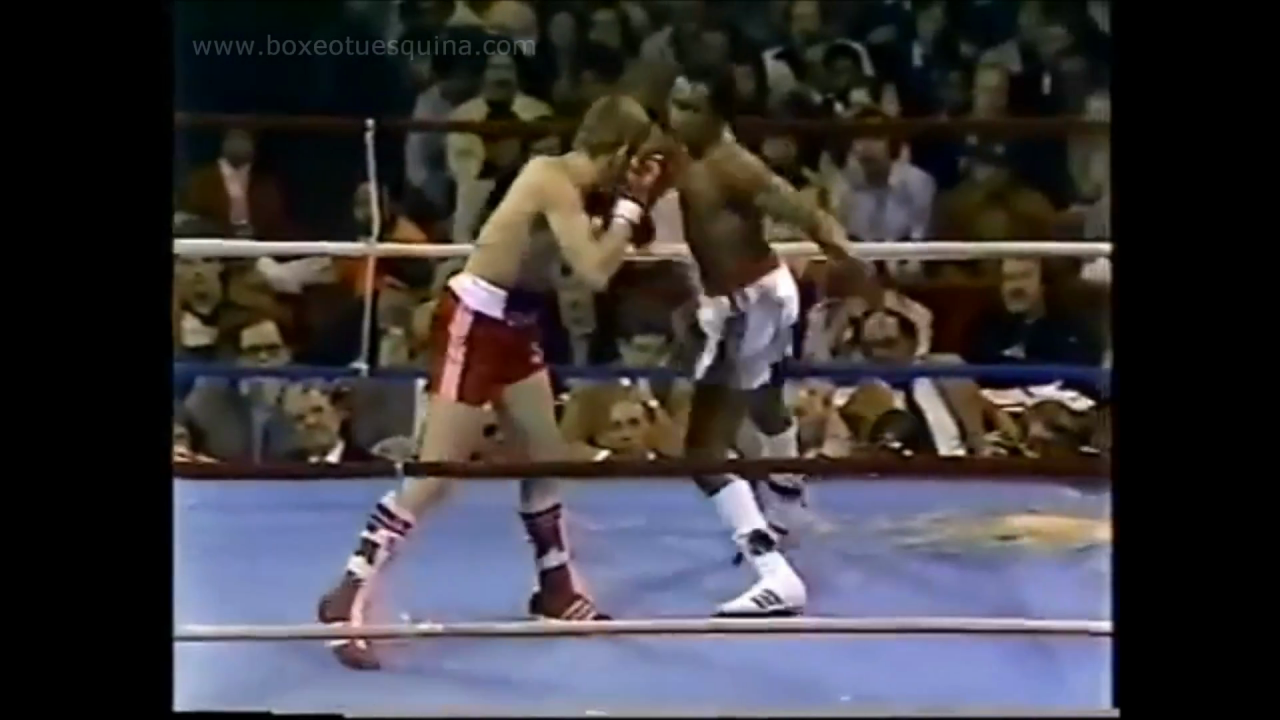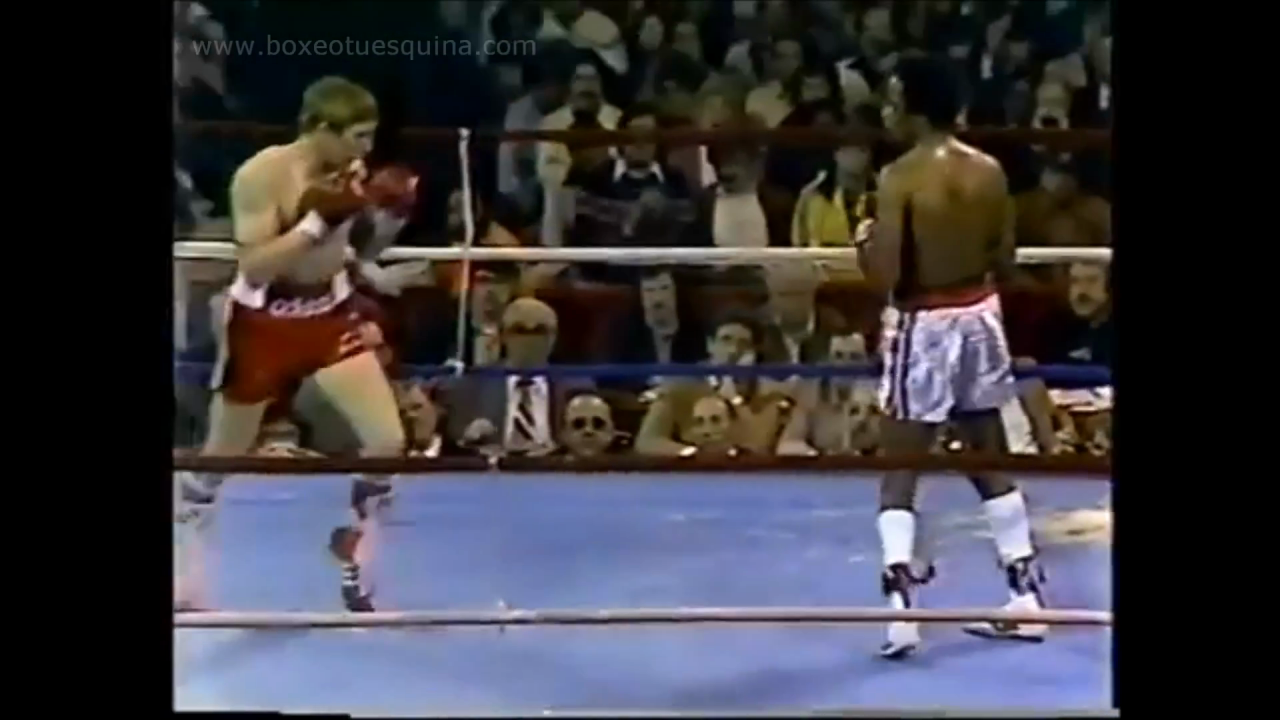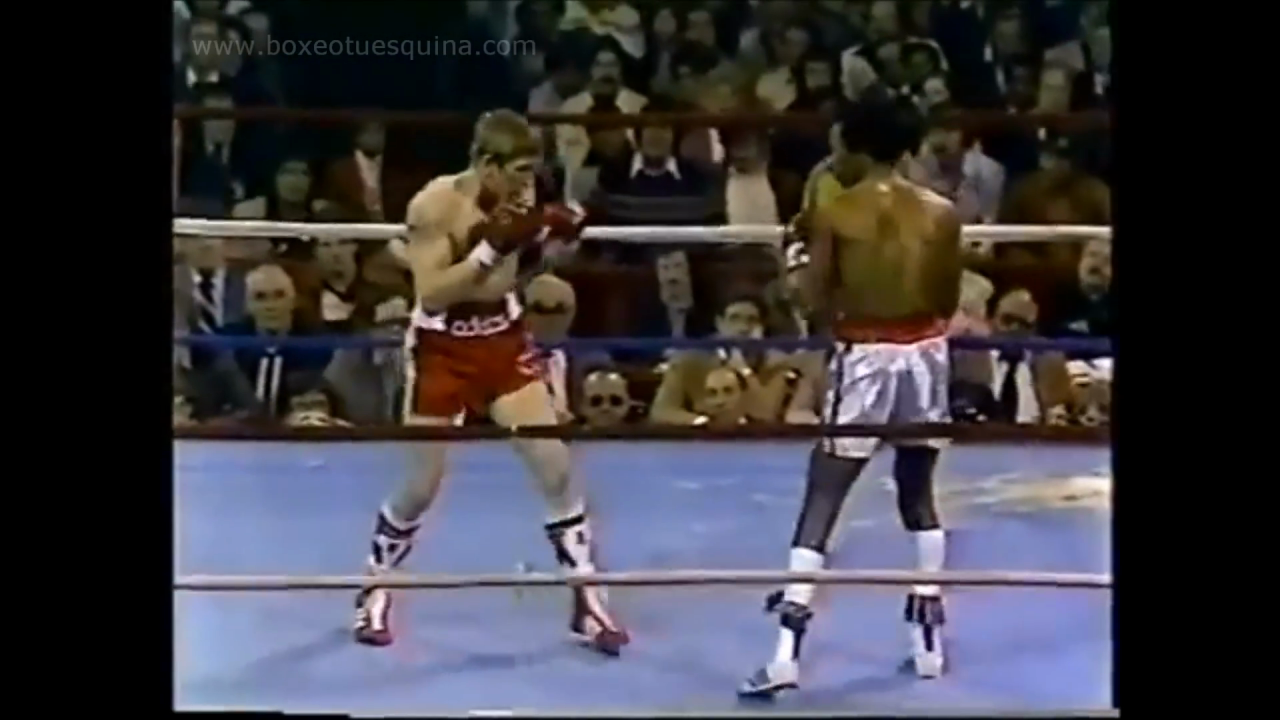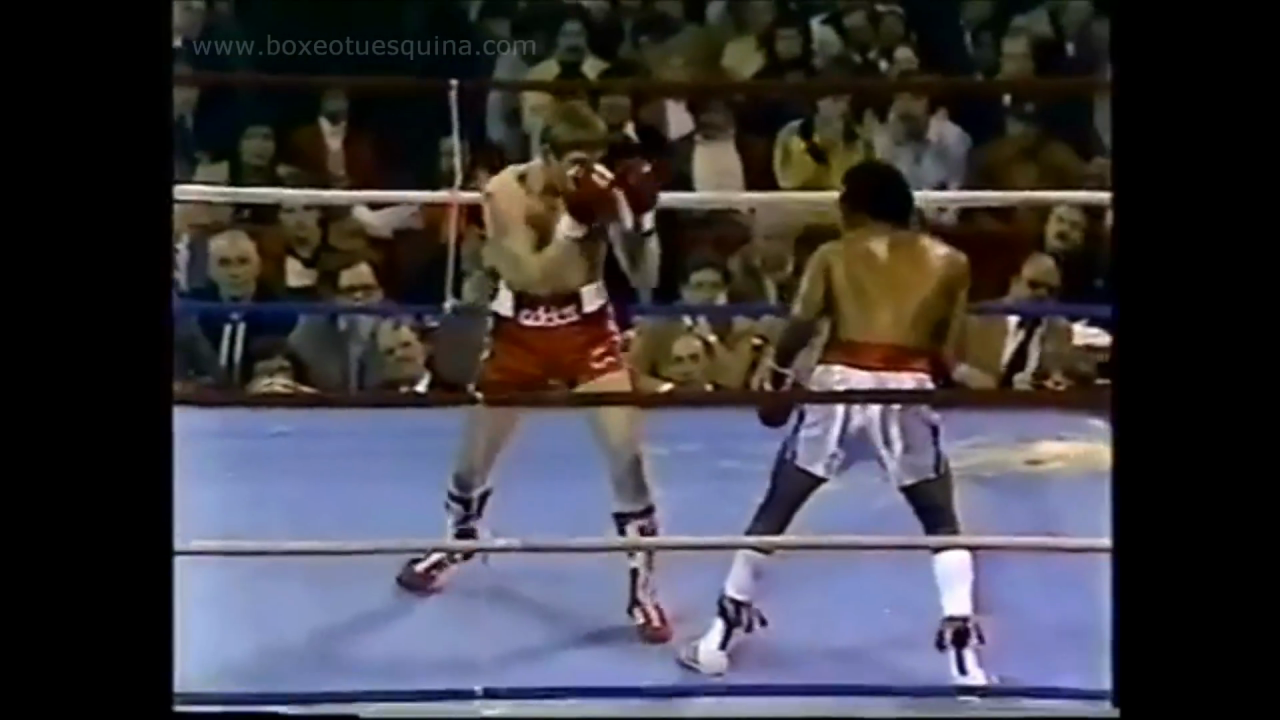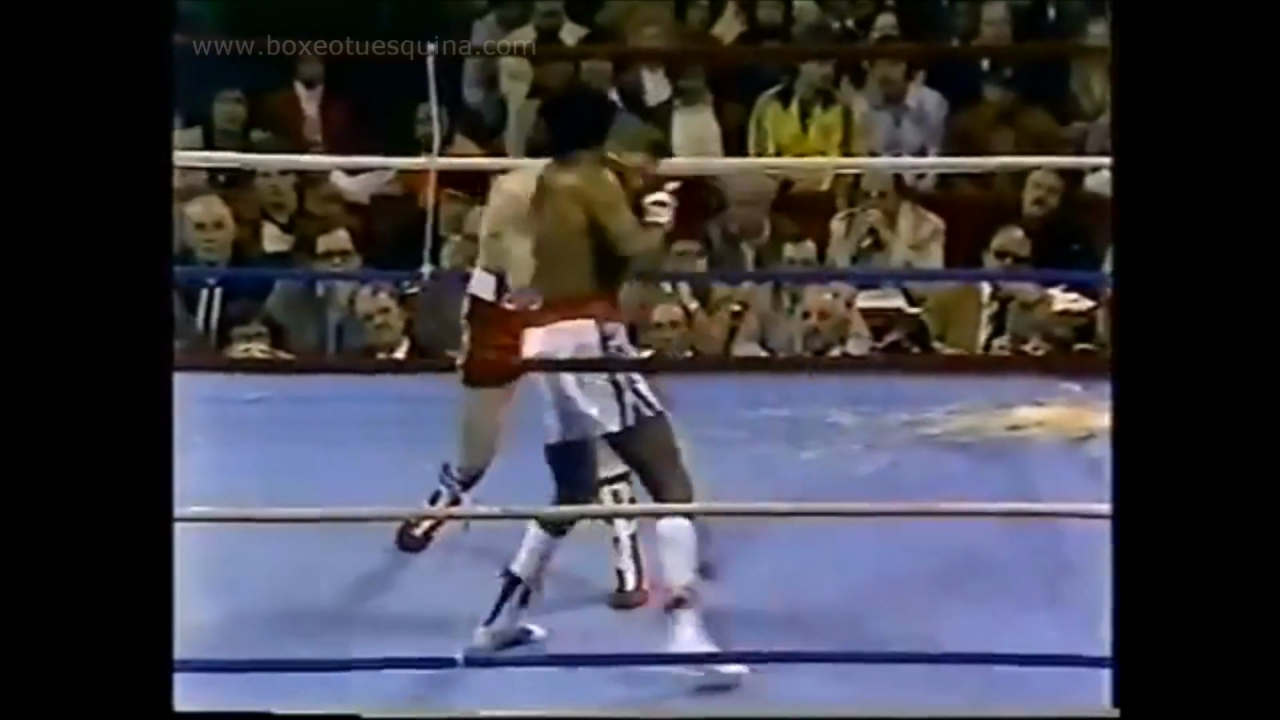
dt=1s
person 1, frame 1
left shoulder: (730, 166)
right shoulder: (679, 152)
left elbow: (801, 209)
left hip: (745, 305)
right hip: (732, 298)
left knee: (703, 450)
right knee: (765, 410)
right ankle: (773, 520)
person 1, frame 2
left shoulder: (900, 178)
right shoulder: (989, 170)
left elbow: (879, 270)
right elbow: (1003, 257)
left wrist: (870, 240)
left hip: (922, 324)
right hip: (979, 316)
left knee: (899, 470)
right knee: (989, 462)
left ankle: (905, 605)
right ankle: (1026, 599)
person 1, frame 3
left shoulder: (838, 212)
right shoulder: (942, 212)
left elbow: (818, 299)
right elbow: (948, 301)
left wrist: (809, 271)
left hip: (866, 359)
right hip: (926, 353)
left knee: (821, 501)
right knee: (918, 500)
left ankle: (789, 650)
right ankle: (928, 639)
person 1, frame 4
left shoulder: (831, 254)
right shoulder: (948, 261)
left elbow: (802, 319)
right elbow: (946, 352)
left wrist: (776, 375)
left hip: (839, 384)
right hip: (906, 390)
left knee: (774, 513)
right knee: (943, 526)
left ankle: (718, 640)
right ankle: (964, 656)
person 1, frame 5
left shoulder: (543, 185)
right shoulder: (597, 182)
right elbow: (642, 252)
right wrist: (659, 210)
left hip: (545, 344)
right hip: (588, 343)
left knee: (570, 492)
right knee: (671, 485)
left ankle: (502, 617)
right ankle: (687, 630)
person 2, frame 1
left shoulder: (557, 166)
right shoulder: (559, 187)
right elbow: (592, 273)
right wrist: (630, 206)
left hip: (511, 323)
right hip: (474, 323)
left knee: (548, 457)
right knee: (436, 473)
left ankle: (556, 589)
right ankle: (347, 599)
person 2, frame 2
left shoulder: (347, 174)
right shoulder: (261, 175)
left elbow: (368, 249)
right elbow: (259, 268)
left wrist: (392, 212)
right wrist: (318, 218)
left hip: (330, 316)
right hip: (262, 322)
left knee: (388, 440)
right knee: (222, 456)
left ankle: (354, 537)
right ankle: (186, 557)
person 2, frame 3
left shoulder: (519, 201)
right shoulder: (434, 203)
left elbow: (513, 268)
right elbow: (430, 295)
left wrist: (556, 237)
right wrist: (489, 248)
left hip: (504, 336)
right hip: (442, 345)
left knee: (556, 470)
right knee: (421, 486)
left ankle: (587, 602)
right ankle: (376, 594)
person 2, frame 4
left shoulder: (604, 188)
right shoulder: (506, 191)
right elbow: (533, 275)
right wrist: (572, 221)
left hip: (587, 327)
right hip: (519, 329)
left knee: (625, 457)
right knee: (472, 461)
left ankle: (643, 591)
right ankle: (454, 546)
person 2, frame 5
right shoulder: (517, 192)
right elbow: (527, 286)
right hip: (498, 309)
right knee: (477, 452)
left ankle: (626, 557)
right ankle: (442, 503)
